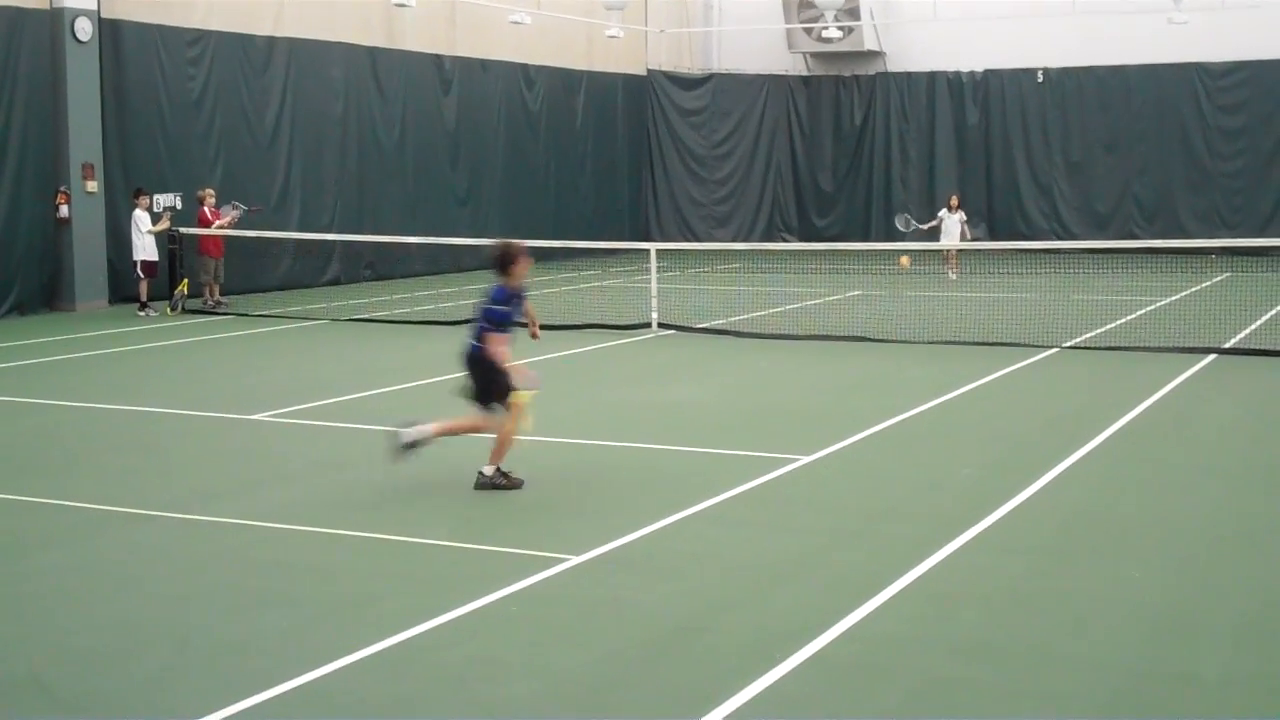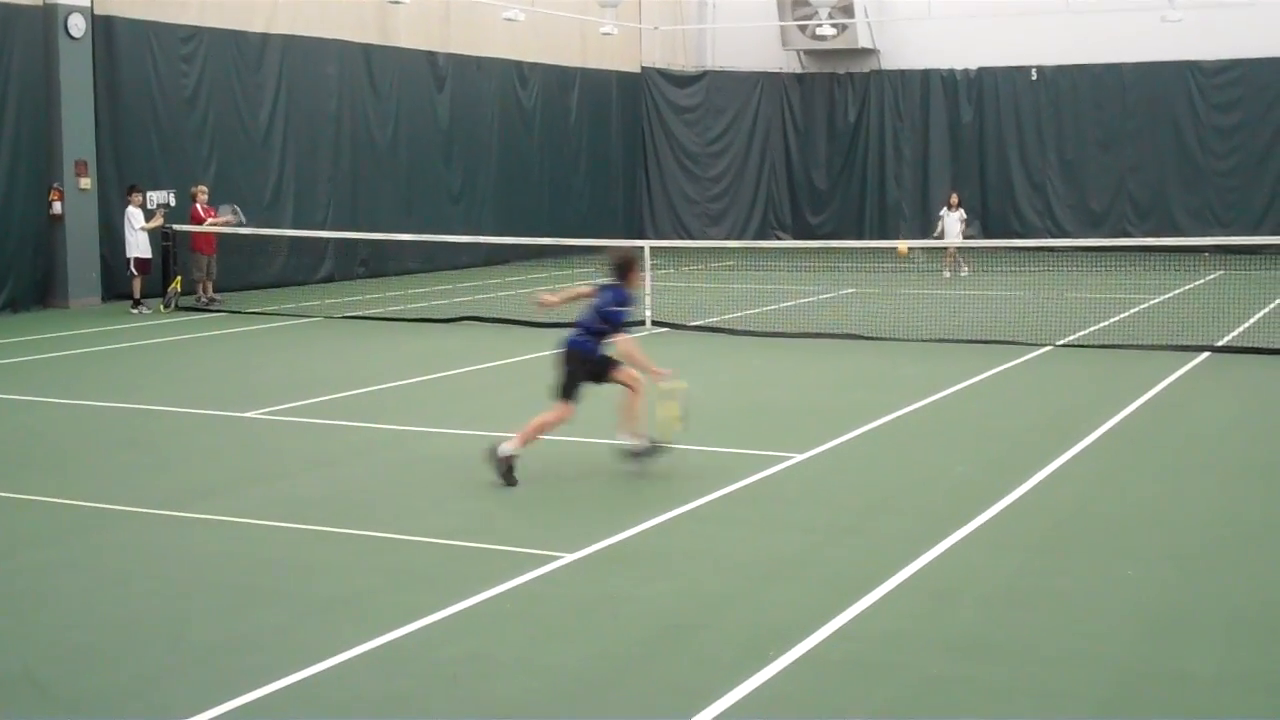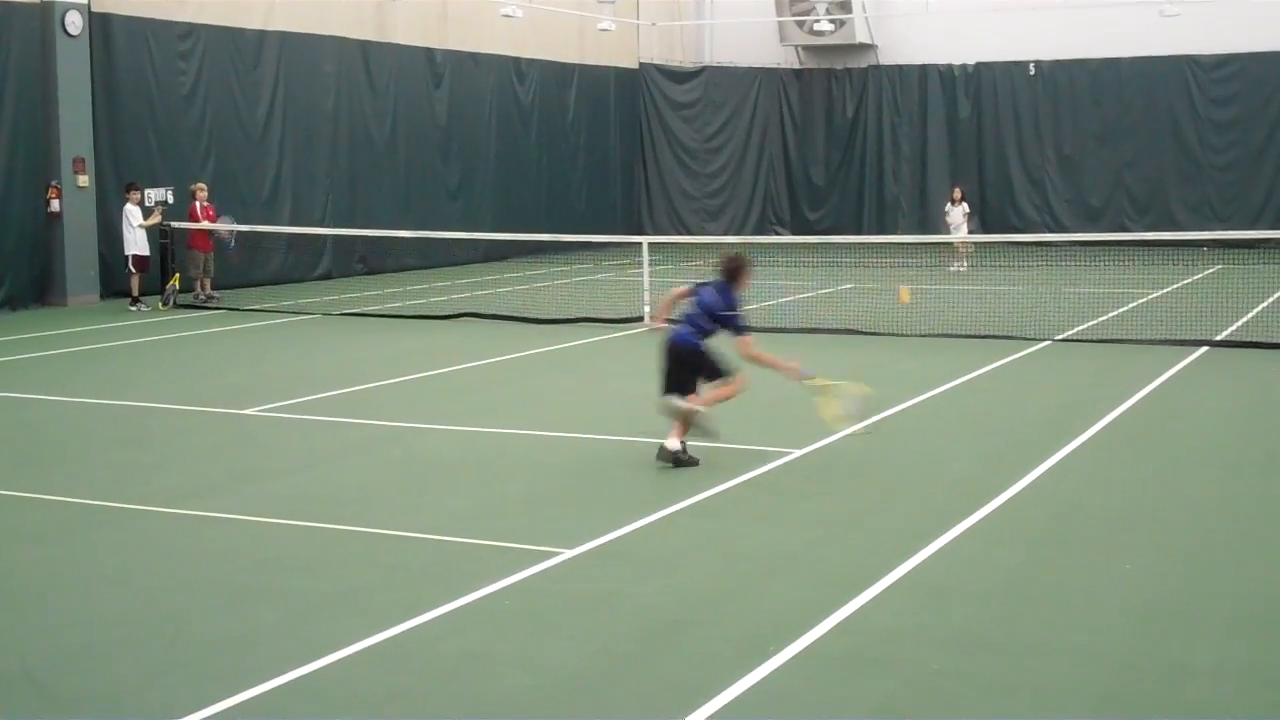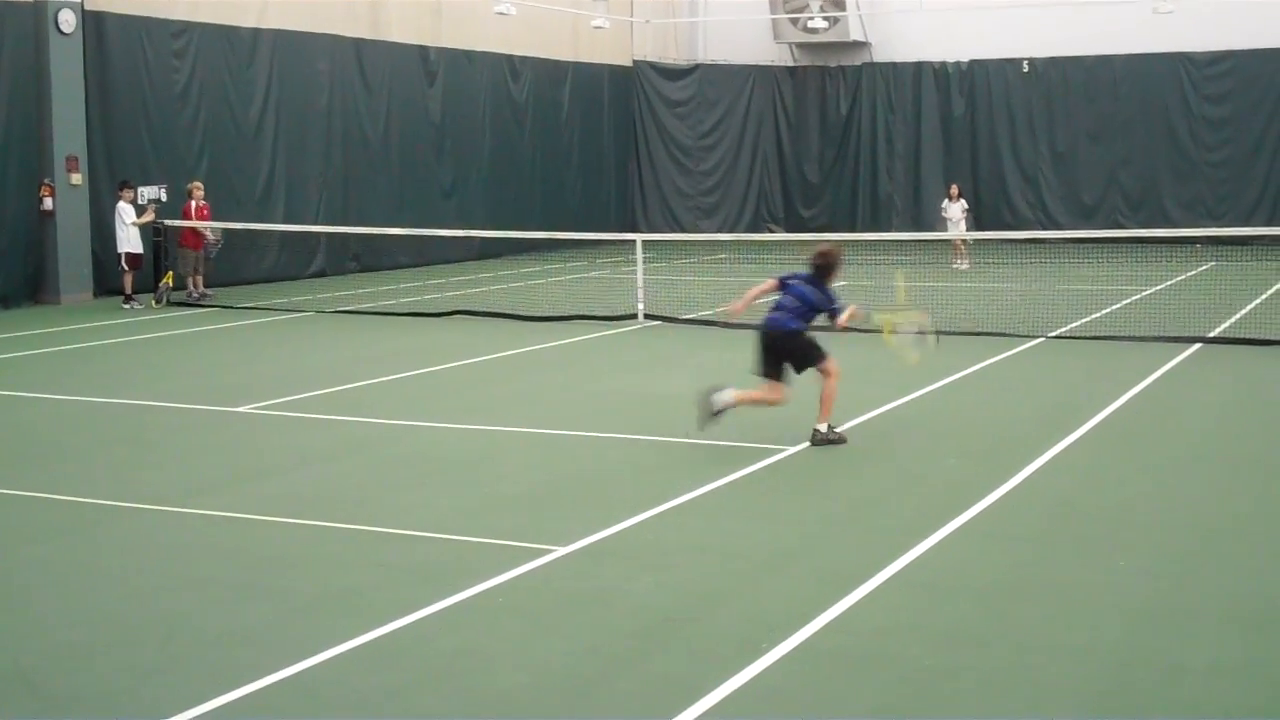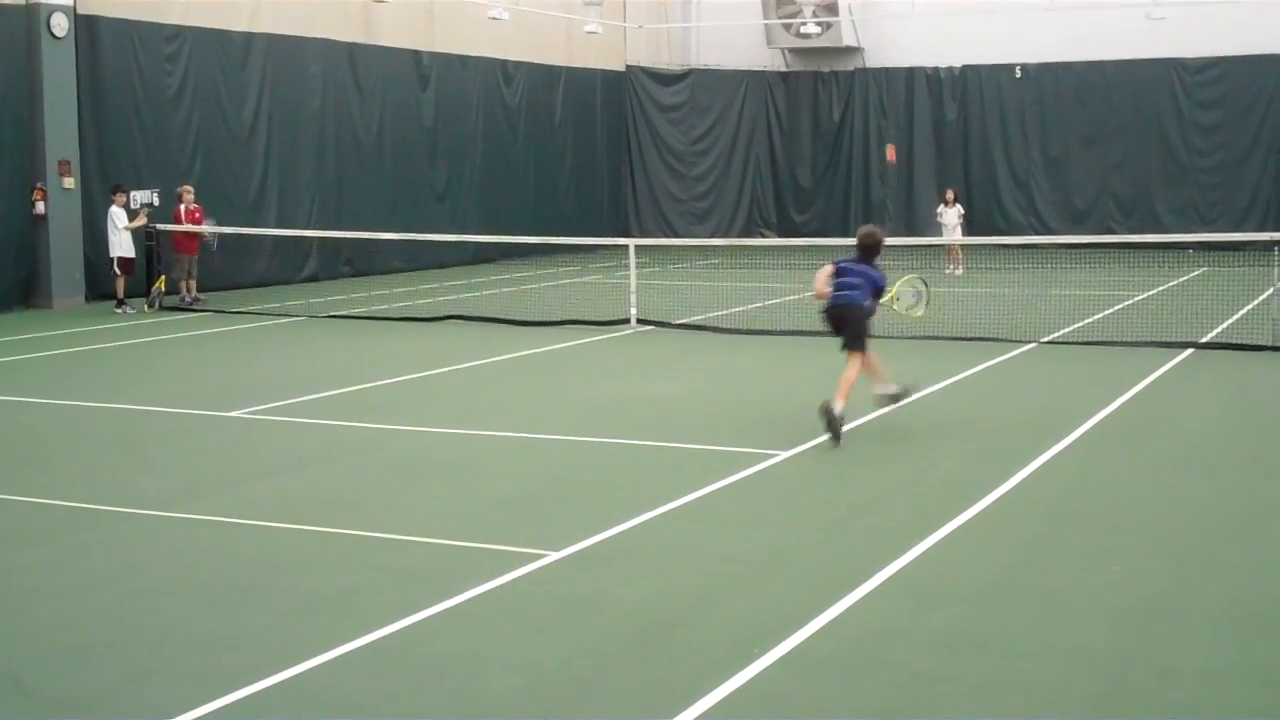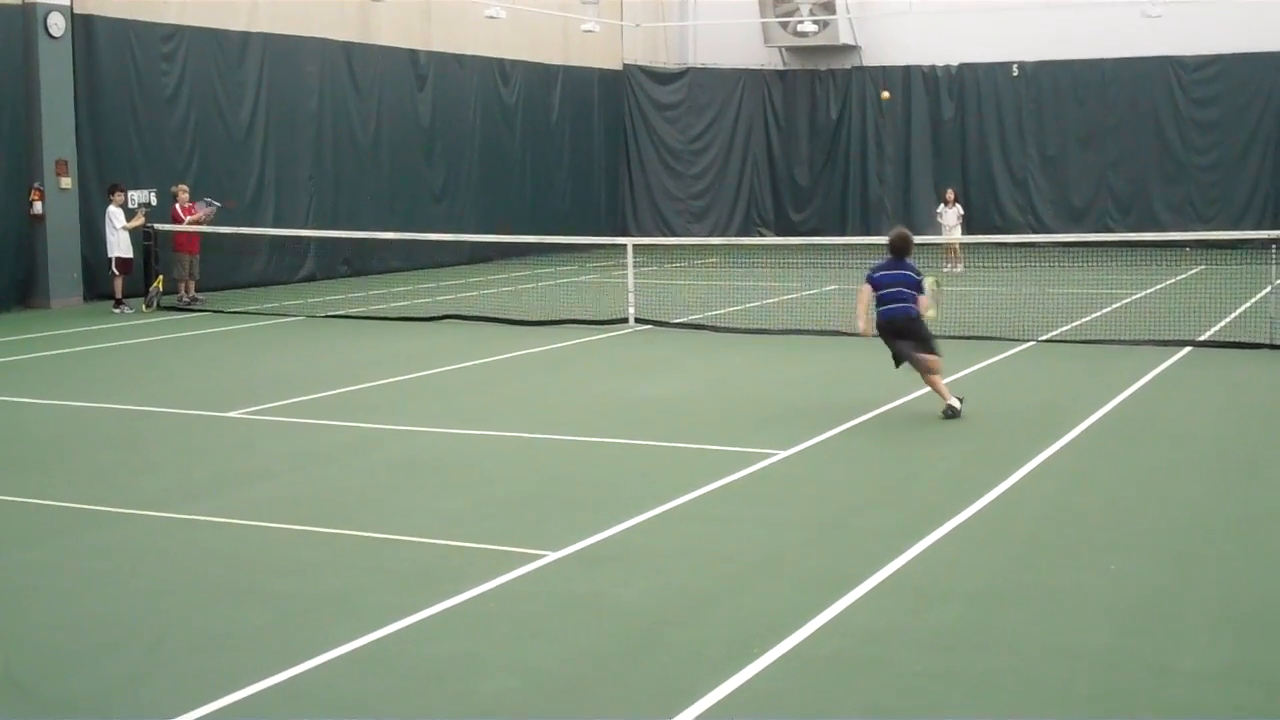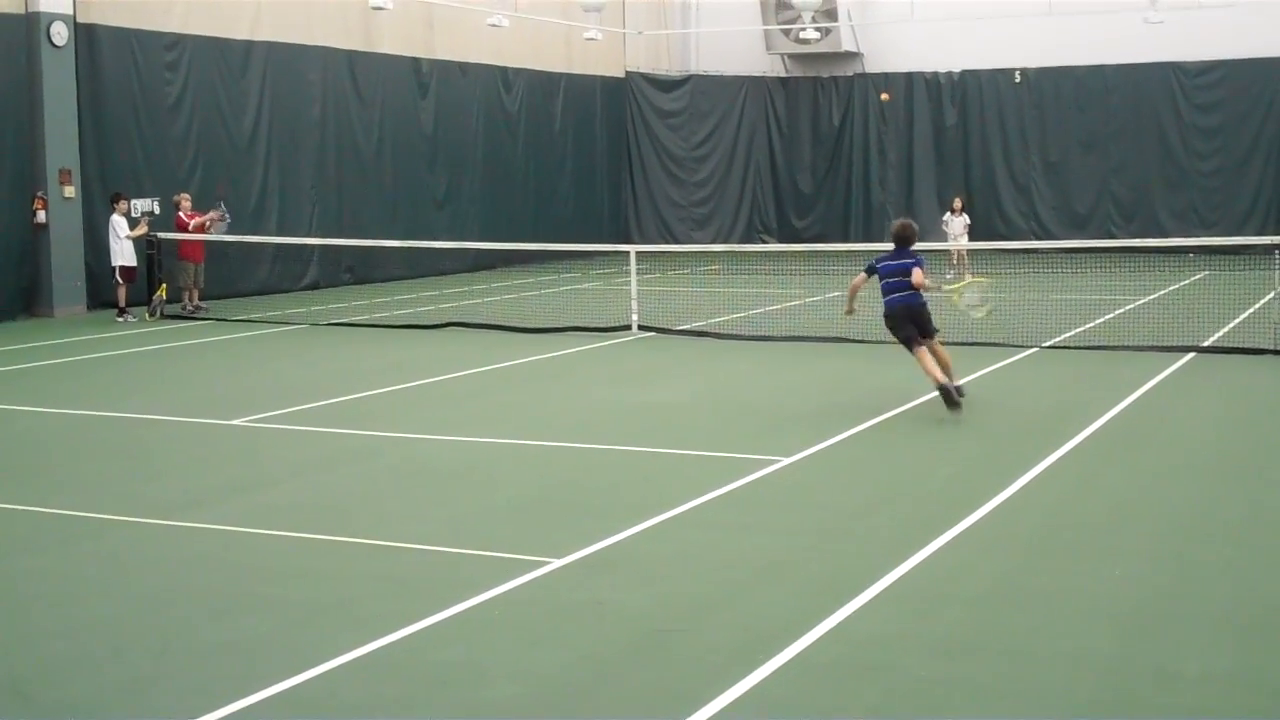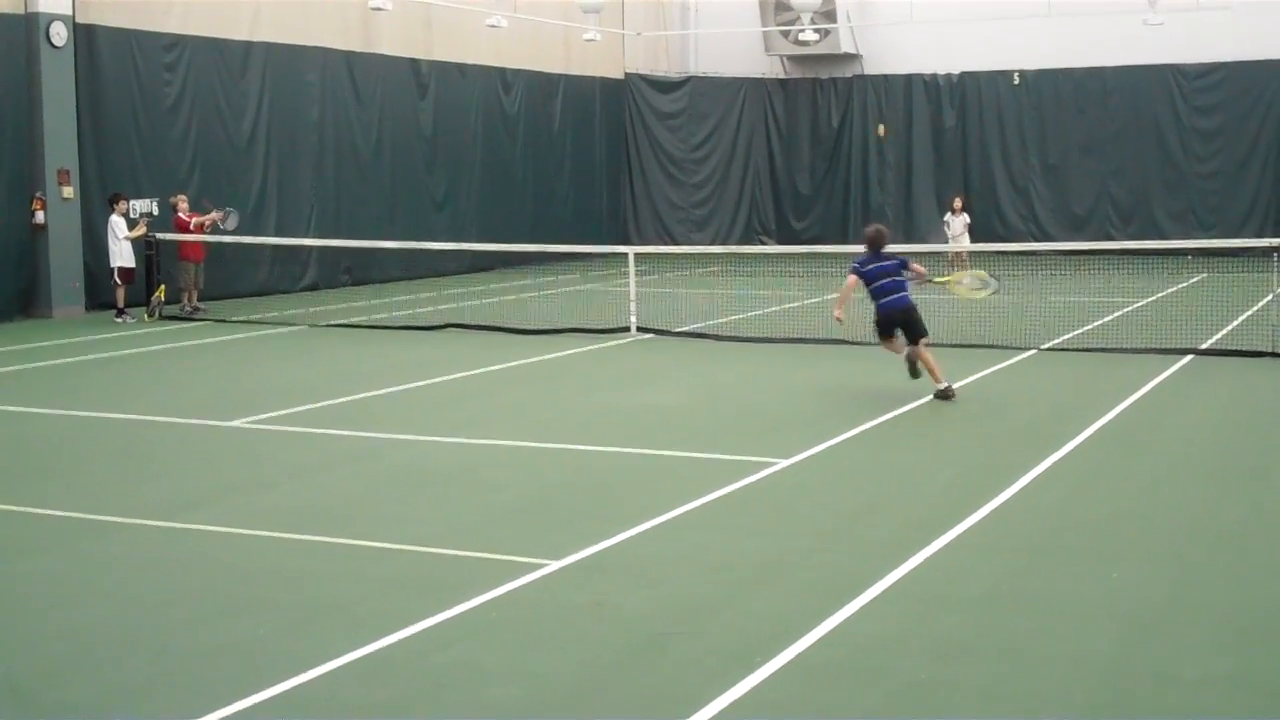
dt=0.2s
person 1, frame 1
left shoulder: (516, 291)
right shoulder: (500, 301)
left elbow: (525, 305)
right elbow: (494, 346)
left wrist: (533, 324)
right wrist: (515, 370)
left hip: (481, 360)
right hip: (481, 360)
left knee: (487, 423)
right knee: (515, 409)
left ankle: (418, 432)
right ankle: (489, 472)
person 1, frame 2
left shoulder: (614, 289)
right shoulder: (618, 304)
left elbow: (582, 291)
right elbow: (624, 347)
left wrist: (554, 299)
right wrist: (653, 370)
left hip: (589, 352)
right hip: (579, 353)
left knee: (636, 382)
right knee: (562, 412)
left ankle: (635, 442)
right ankle: (506, 452)
person 1, frame 3
left shoulder: (708, 287)
right shoulder: (728, 309)
left elbow: (675, 294)
right elbow: (748, 353)
left wrist: (659, 318)
right wrist: (784, 367)
left hip: (675, 344)
right hip: (690, 347)
left knee: (691, 400)
right knee: (736, 384)
left ankle: (673, 446)
right ankle: (691, 407)
person 1, frame 4
left shoulder: (795, 279)
right shoulder: (827, 298)
left elbow: (764, 287)
right elbow: (839, 324)
left wrist: (741, 304)
right wrist: (849, 312)
left hip: (768, 330)
right hip: (789, 334)
left knee: (774, 397)
right knee: (831, 371)
left ankle: (721, 398)
right ankle: (822, 429)
person 1, frame 5
left shoulder: (843, 263)
right shoulder: (879, 275)
left elbow: (826, 271)
right elbow: (873, 306)
left wrist: (819, 286)
left hip: (833, 311)
right hip: (854, 312)
left knee: (863, 351)
right knee: (855, 362)
left ankle: (886, 389)
right ankle: (835, 409)
person 1, frame 6
left shoulder: (876, 271)
right shoulder: (914, 273)
left elbow: (864, 294)
right elbow: (922, 307)
left wrist: (862, 321)
left hip: (885, 323)
right hip: (909, 319)
left knee: (927, 369)
right knee: (932, 362)
left ankle: (951, 401)
person 1, frame 7
left shoulder: (880, 260)
right shoulder: (916, 258)
left elbow: (857, 283)
right elbow: (917, 281)
left wrist: (849, 304)
right wrist: (926, 285)
left hip: (893, 313)
right hip: (916, 307)
left knee: (920, 351)
right knee: (933, 344)
left ankle: (943, 383)
right ankle: (953, 384)
person 1, frame 8
left shoulder: (860, 264)
right shoulder: (895, 259)
left elbow: (850, 283)
right elbow: (921, 272)
left wrist: (839, 307)
right wrist: (917, 275)
left hip: (886, 312)
right hip: (907, 307)
left knee: (886, 340)
right knee: (921, 348)
left ankle: (906, 352)
right ankle: (943, 386)
